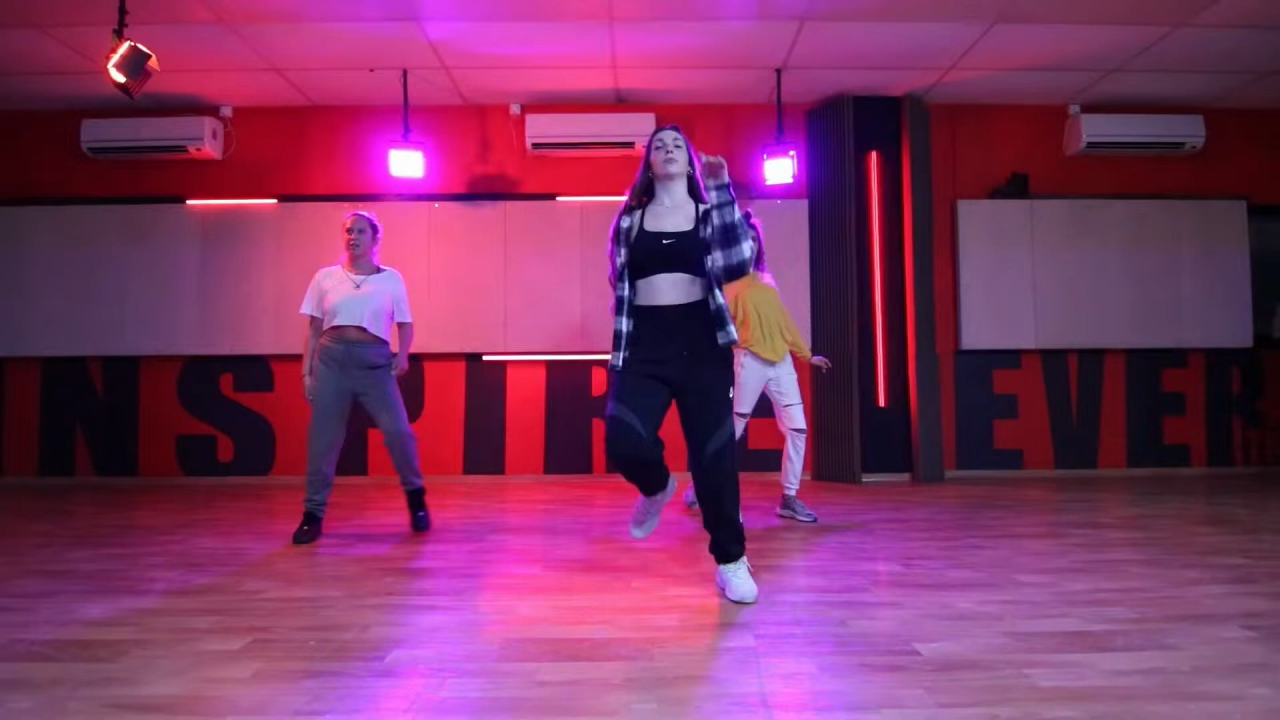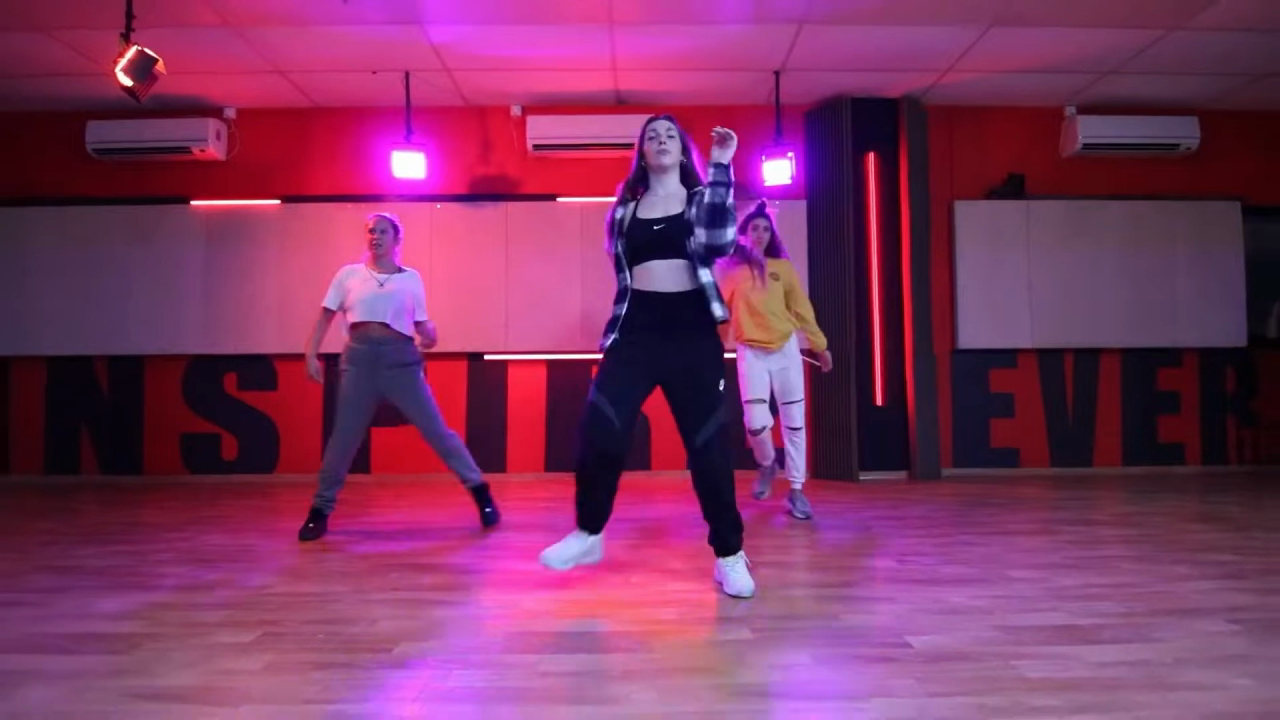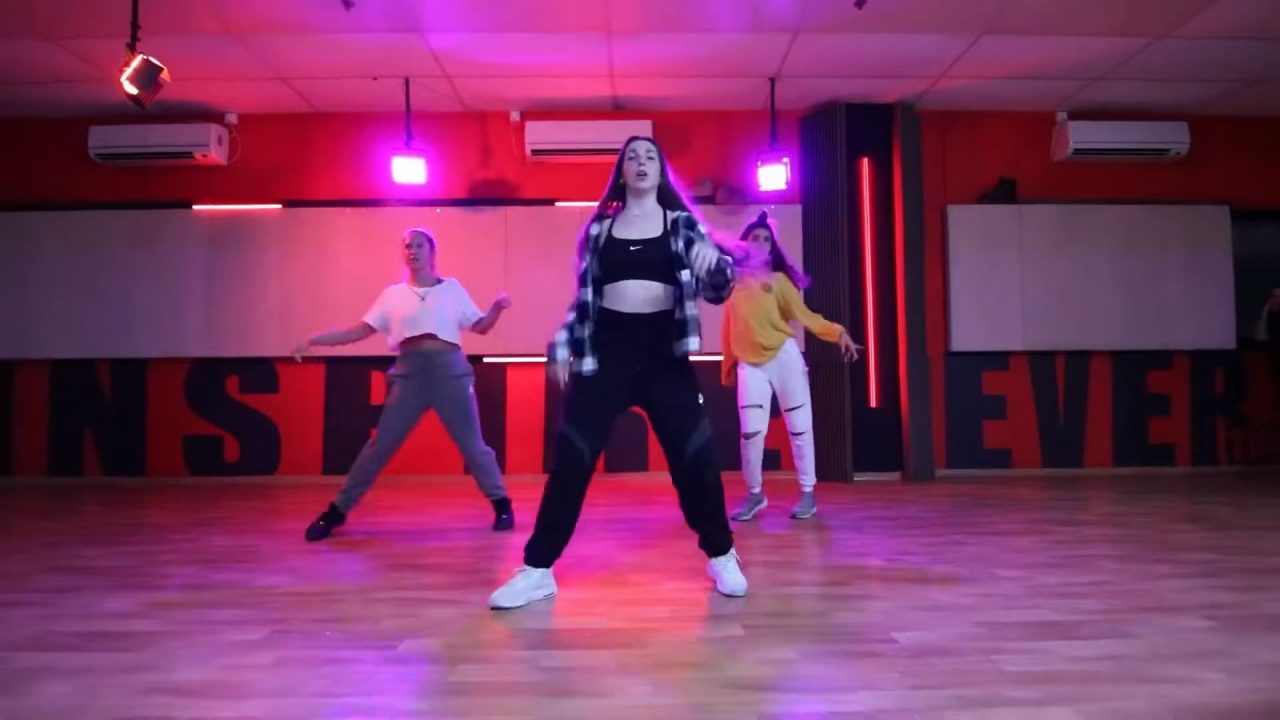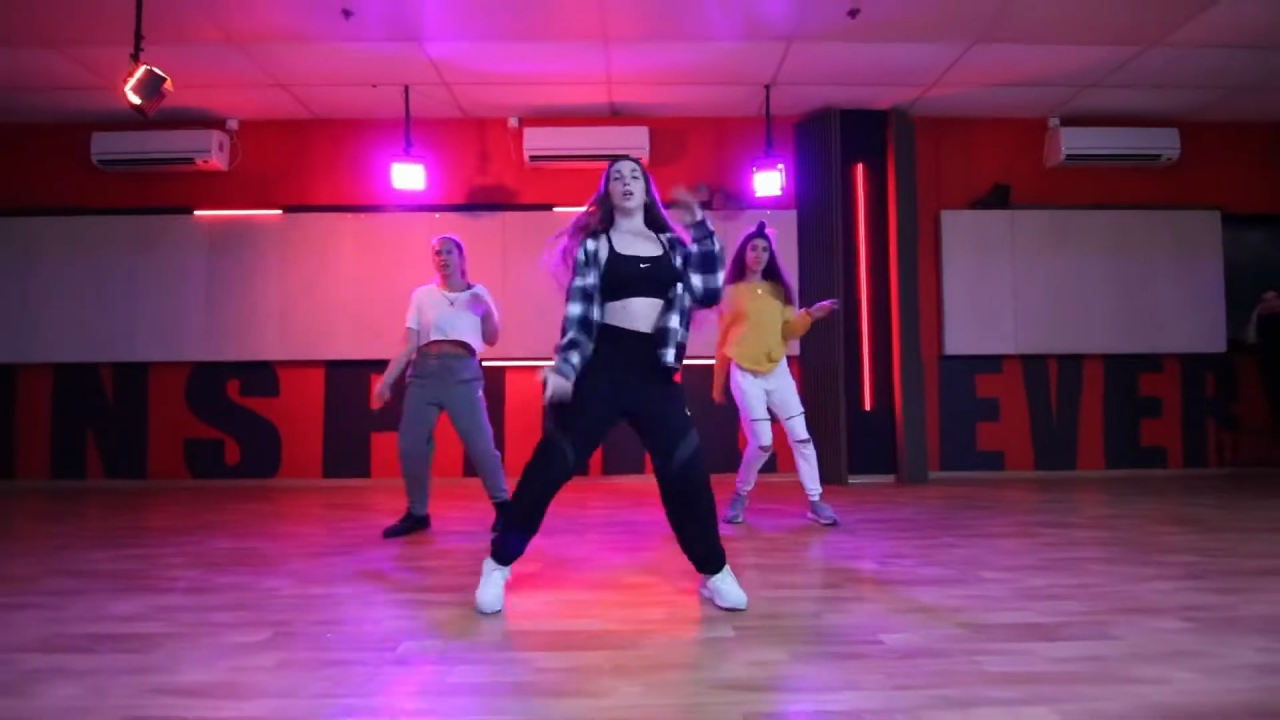
dt=0.2s
person 1, frame 1
left shoulder: (712, 213)
right shoulder: (629, 221)
left elbow: (736, 263)
right elbow: (622, 291)
left wrist: (723, 189)
right wrist: (618, 356)
left hip: (702, 346)
right hip: (645, 348)
left knee: (715, 458)
right knee: (624, 443)
left ankle: (731, 561)
right ankle: (658, 486)
person 1, frame 2
left shoulder: (702, 198)
right shoulder: (625, 211)
left elbow: (719, 240)
left wrist: (720, 168)
right wrist: (611, 340)
left hip: (692, 333)
right hip: (638, 333)
left knee: (710, 447)
right knee: (601, 431)
left ankle: (728, 555)
right ankle: (587, 534)
person 1, frame 3
left shoulder: (681, 224)
right shoulder: (601, 226)
left elbow: (718, 286)
right elbow: (586, 293)
left wrist: (712, 262)
right wrist: (563, 344)
left hip: (664, 355)
right hip: (604, 355)
left knee: (696, 459)
right knee: (570, 463)
left ankle: (720, 555)
right ankle: (538, 570)
person 1, frame 4
left shoulder: (671, 245)
right shoulder: (593, 241)
left elbow: (704, 293)
right elbow: (580, 303)
left wrist: (700, 226)
right wrist: (563, 363)
left hip: (652, 374)
right hip: (597, 370)
left knee: (687, 476)
right knee: (546, 470)
left ankle: (714, 573)
right ankle: (499, 565)
person 2, frame 1
left shoulder: (391, 279)
right shoulder: (325, 277)
left elbow: (405, 325)
right elbow: (310, 327)
left wrist: (403, 355)
right wrist: (308, 371)
left hip: (374, 361)
right hip: (331, 359)
left knee: (397, 430)
right knee: (323, 440)
left ankle: (415, 496)
right ankle: (313, 513)
person 2, frame 2
left shoulder: (411, 279)
right shoulder: (348, 275)
left elbow: (422, 324)
right elbow: (326, 316)
left wrist: (429, 336)
right wrist: (312, 352)
left hip: (402, 360)
right hip: (361, 360)
left knee: (435, 430)
right knee: (344, 438)
left ankle: (480, 491)
right ankle: (320, 510)
person 2, frame 3
left shoulder: (452, 288)
right shoulder: (393, 295)
left elbow: (480, 327)
right elbow: (361, 330)
left wrist: (497, 310)
right wrist: (315, 339)
left hip: (452, 370)
right hip: (411, 373)
left knee: (472, 445)
right knee: (380, 445)
left ankle: (500, 503)
right ankle: (338, 510)
person 2, frame 4
left shoulder: (478, 293)
right shoulder: (422, 295)
left elbow: (491, 339)
right elbow: (409, 342)
left wrist: (487, 313)
right wrist: (387, 379)
left hip: (464, 375)
right hip: (424, 374)
left knee: (481, 446)
right knee: (411, 447)
left ankle: (503, 506)
right ankle: (417, 513)
person 3, frame 1
left shoulder: (765, 279)
right shoulder: (726, 282)
left wrist: (806, 354)
left hip: (781, 362)
right hip: (748, 361)
left knee: (797, 429)
right knee: (730, 431)
left ankle: (789, 497)
person 3, frame 2
left shoulder: (780, 267)
right shoulder: (730, 273)
left elbow: (801, 308)
left wrist: (820, 345)
left hip: (785, 352)
right hip: (750, 353)
left knee: (794, 423)
right knee: (757, 424)
left ankle: (796, 491)
right ankle: (768, 466)
person 3, frame 3
left shoulder: (780, 280)
right shoulder: (735, 280)
left elbow: (802, 316)
right elbow: (730, 327)
left wrist: (838, 334)
right wrist: (727, 367)
left hip: (784, 358)
right hip: (750, 365)
left knee: (799, 428)
right knee: (750, 431)
left ankle: (807, 494)
right ankle: (755, 495)
person 3, frame 4
left shoulder: (778, 290)
right shoulder: (734, 292)
left elbow: (789, 329)
right elbow: (724, 340)
left wrist: (813, 313)
right wrist: (718, 385)
left hip: (778, 372)
right hip: (744, 374)
left knee: (800, 438)
right knee: (762, 442)
left ankle: (815, 502)
right ankle: (740, 495)
